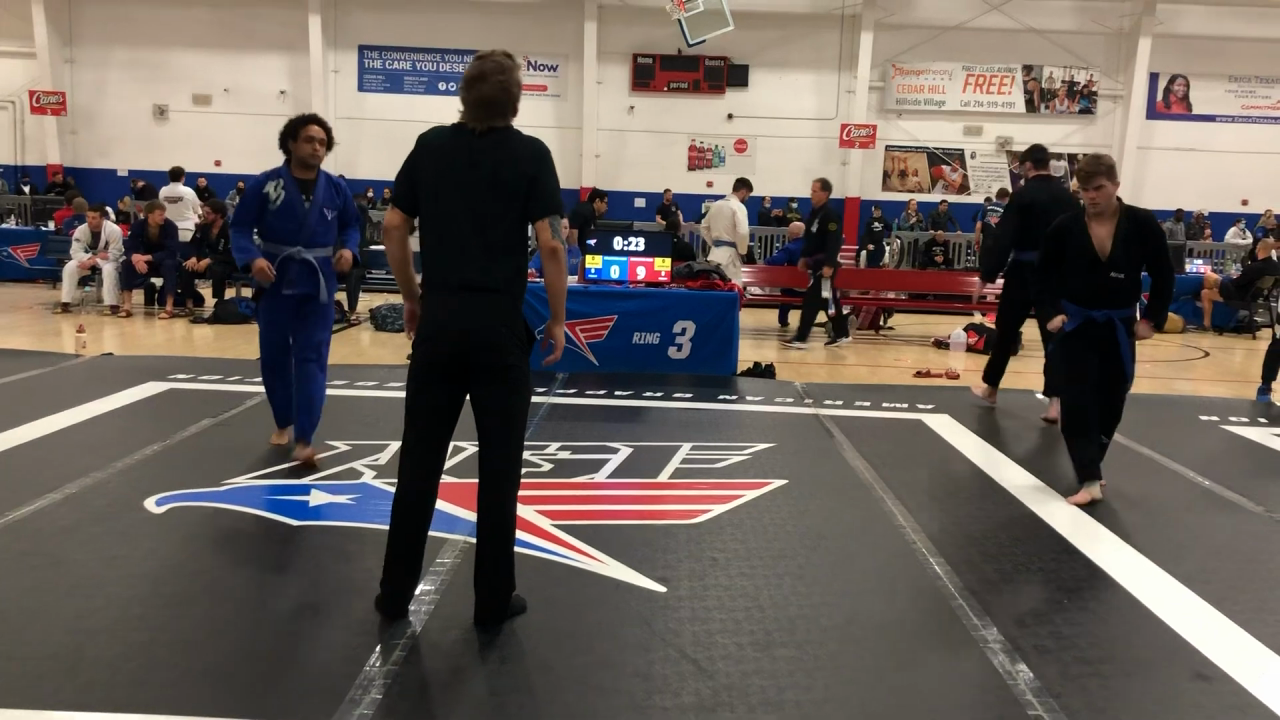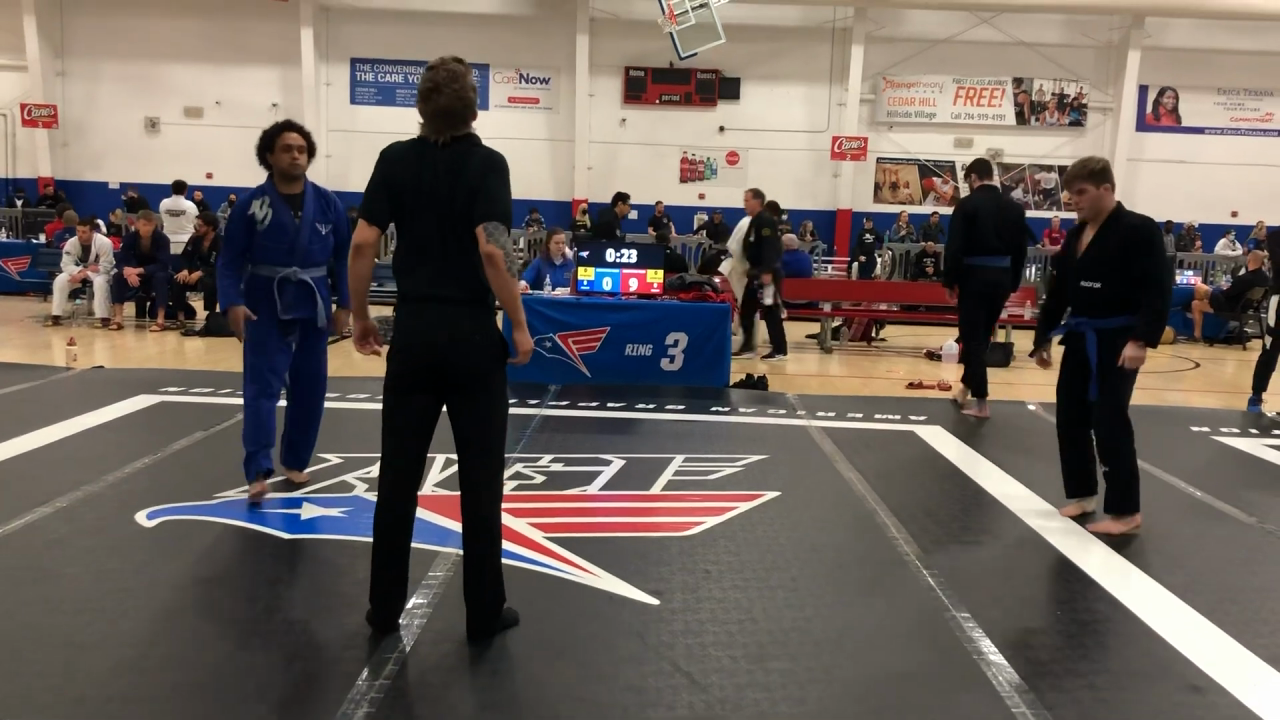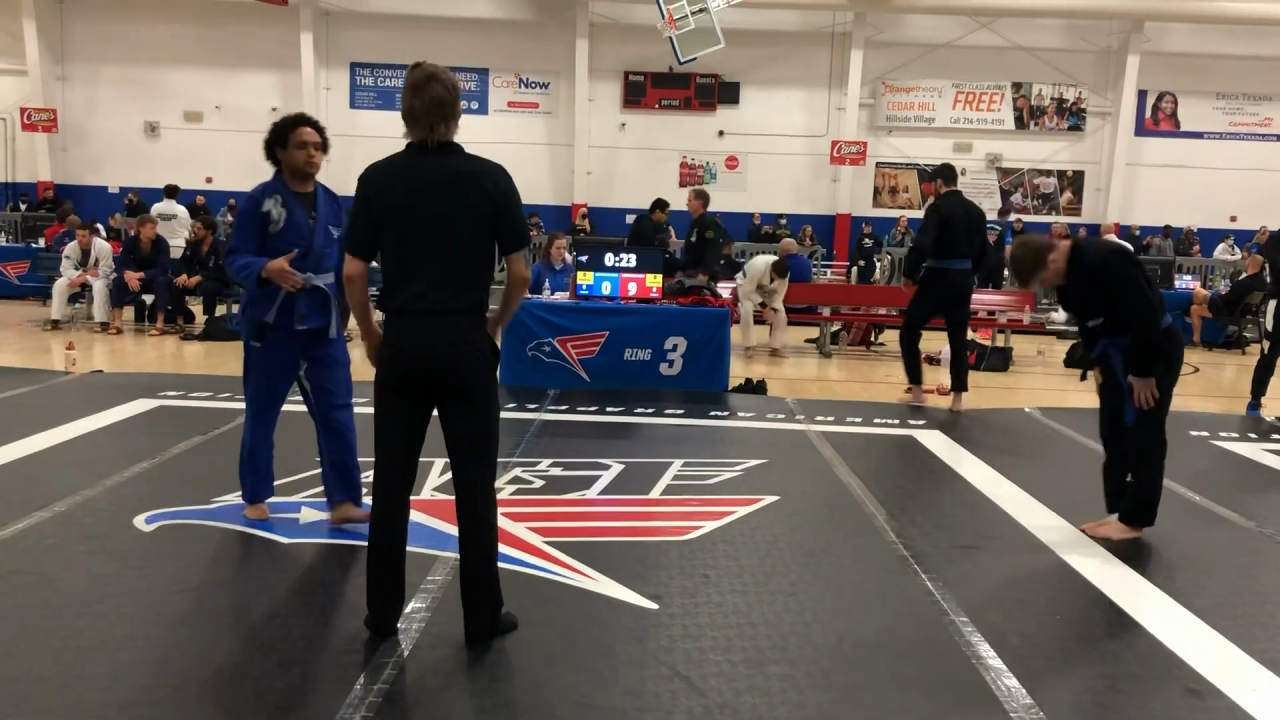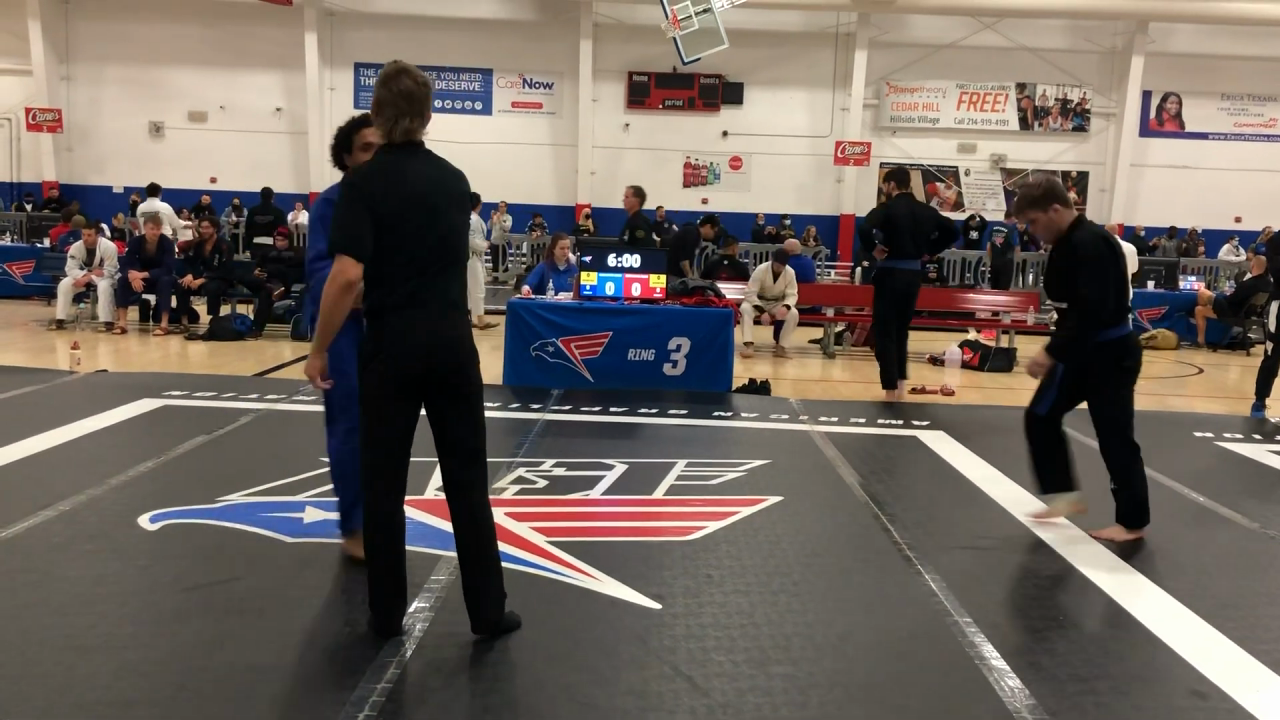
dt=0.5s
person 1, frame 1
left shoulder: (431, 145)
right shoulder: (531, 154)
left elbow: (394, 225)
right elbow: (550, 244)
left wrist: (410, 295)
right wrist: (557, 320)
left hip: (439, 321)
right hip: (499, 325)
left knee: (419, 462)
right knee: (499, 468)
left ankle: (395, 591)
right ankle: (493, 599)
person 1, frame 2
left shoulder: (396, 160)
right shoulder: (486, 163)
left elbow: (364, 243)
right elbow: (492, 250)
left wrist: (359, 317)
right wrist: (519, 326)
left hip: (413, 334)
right hip: (472, 335)
left knee: (398, 477)
right knee: (480, 481)
left ankle: (385, 606)
right ankle: (484, 612)
person 1, frame 3
left shoulder: (378, 179)
right shoulder: (490, 178)
left elbow: (354, 273)
right elbow: (520, 273)
left wrist: (369, 334)
right wrist: (498, 321)
left hip: (402, 346)
right hip: (465, 345)
left knee: (392, 483)
right knee: (475, 486)
left ankle: (383, 612)
right ankle: (483, 616)
person 1, frame 4
left shoulder: (363, 181)
right shoulder: (454, 179)
left elbow: (348, 277)
left wrist: (319, 350)
left hip: (391, 346)
right hip: (452, 341)
left knee: (383, 484)
right knee: (467, 481)
left ankle: (386, 613)
right ankle: (487, 610)
person 2, frame 1
left shoulder: (336, 189)
right shoulder: (264, 185)
left elbow: (350, 226)
right elbow: (239, 228)
left wrist: (349, 249)
right wrist: (252, 258)
left hip: (319, 285)
right hip: (277, 284)
left knee: (311, 360)
right knee: (275, 358)
left ankle: (304, 440)
right ankle: (284, 421)
person 2, frame 2
left shoulder: (327, 203)
right shoulder: (251, 205)
left elbow: (344, 258)
right elbow: (230, 260)
left wrist: (345, 303)
right wrist: (232, 304)
left hip: (313, 310)
right hip: (265, 311)
left knee: (309, 392)
right knee: (263, 388)
left ankle: (295, 461)
right ankle: (259, 474)
person 2, frame 3
left shoulder: (332, 203)
right shoulder: (260, 200)
left elbow: (343, 260)
right elbow: (235, 259)
right wrist: (267, 269)
left hip: (323, 321)
right hip: (272, 321)
left knee: (336, 410)
right knee: (262, 410)
left ankle: (344, 500)
right ankle: (255, 495)
person 2, frame 4
right shoulder: (332, 203)
right elbow: (320, 265)
right hip: (343, 326)
right knee: (352, 424)
left ankle: (363, 518)
right ankle: (353, 528)
person 3, frame 1
left shoulder: (1142, 224)
right shoulder: (1065, 228)
left elbow: (1163, 275)
right elbow: (1043, 275)
left wrist: (1152, 319)
right wrist: (1049, 313)
left hip: (1120, 328)
right hip: (1077, 328)
left knee: (1111, 403)
right knee: (1078, 405)
left ankle: (1089, 466)
right ankle: (1089, 481)
person 3, frame 2
left shoulder: (1139, 230)
right shoulder: (1077, 233)
left elbow: (1158, 290)
right elbow: (1058, 289)
left wrist: (1142, 340)
right wrist: (1043, 337)
left hip: (1118, 342)
right hip: (1080, 339)
left knee: (1110, 423)
right knee: (1071, 419)
left ankle: (1125, 511)
right ankle: (1082, 495)
person 3, frame 3
left shoulder: (1104, 261)
right shoulder: (1067, 273)
left elbow: (1145, 316)
left wrist: (1143, 372)
right wrist: (1100, 364)
left hip: (1155, 349)
right hip: (1119, 352)
left knee: (1143, 432)
right knee: (1114, 433)
left ankle: (1134, 519)
right ankle: (1120, 510)
person 3, frame 4
left shoulder: (1091, 244)
right shoulder: (1070, 242)
left elbow: (1092, 310)
left wrist: (1051, 353)
right wrist: (1056, 351)
left hip: (1109, 354)
right hip: (1082, 350)
left knee: (1114, 436)
right knee: (1040, 417)
left ankle: (1133, 521)
right ankle: (1064, 493)
person 4, frame 1
left shoulder: (1023, 195)
right shoulder: (1069, 198)
left elbow: (1002, 239)
left wrist: (987, 275)
left hip: (1025, 273)
left knee: (1006, 334)
right knee: (1053, 338)
left ankle: (991, 389)
right ankle: (1055, 402)
person 4, frame 2
left shoulder: (967, 205)
right shoulder: (1013, 207)
left elbow: (954, 247)
right elbow: (1020, 250)
left wrist: (949, 282)
right wrist: (1012, 284)
left hip: (974, 277)
right hip: (1001, 277)
left knee: (971, 338)
right knee: (982, 335)
left ankle: (981, 403)
right ankle: (966, 390)
person 4, frame 3
left shoulder: (939, 208)
right shoulder: (976, 211)
left elbow: (922, 244)
right elbow: (982, 249)
left wrist: (909, 273)
left hip: (939, 277)
right hip: (964, 279)
left knee: (910, 331)
right knee: (958, 337)
left ankle: (916, 388)
right ankle: (957, 397)
person 4, frame 4
left shoulder: (888, 208)
right shoulder: (926, 211)
left elbow: (864, 228)
right elbow: (952, 231)
left wrist: (873, 248)
right wrist: (929, 250)
left hip: (890, 275)
right hip: (913, 276)
left knee: (884, 333)
right knee: (900, 332)
left ankle: (891, 390)
right ankle: (900, 381)
